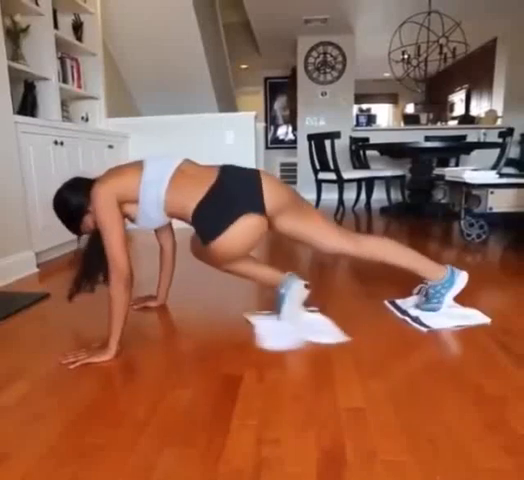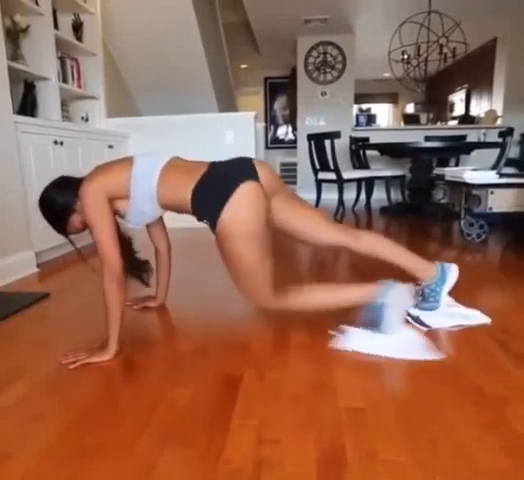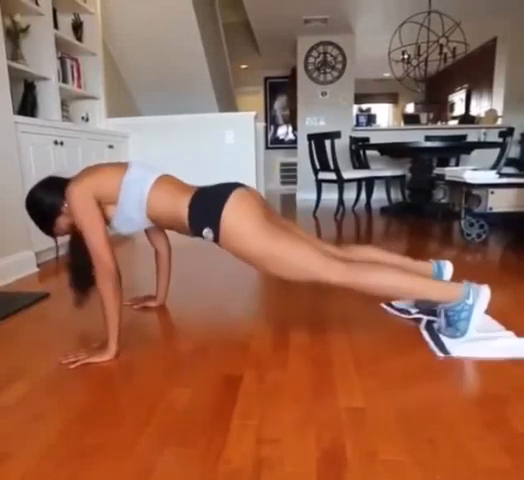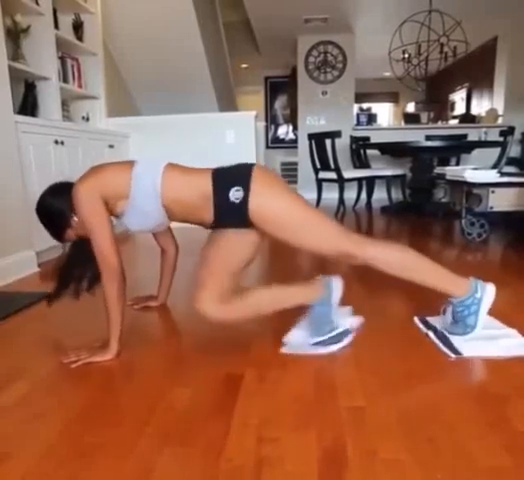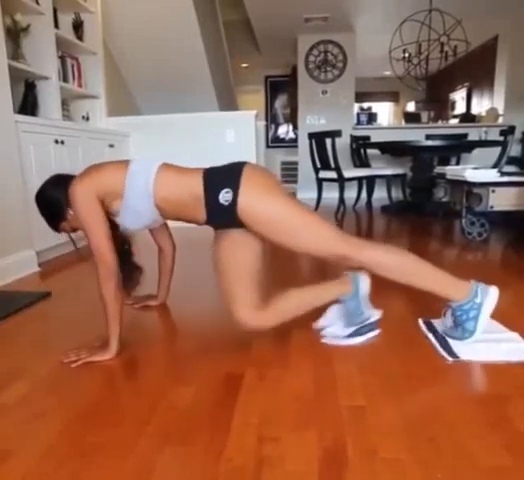
dt=0.3s
person 1, frame 1
left shoulder: (103, 194)
right shoulder: (135, 182)
left elbow: (120, 271)
right elbow: (166, 240)
left wrist: (110, 347)
right wrist: (159, 298)
left hip: (231, 217)
right hip: (253, 182)
left knee: (203, 247)
right knee: (347, 241)
left ankle: (285, 283)
right ankle: (443, 276)
person 1, frame 2
left shoulder: (92, 190)
right shoulder: (124, 182)
left elbow: (112, 269)
right elbow: (161, 241)
left wrist: (109, 347)
right wrist: (158, 297)
left hip: (229, 196)
right hip: (245, 172)
left knee: (269, 300)
right knee: (338, 233)
left ankle: (380, 294)
right ankle: (433, 274)
person 1, frame 3
left shoulder: (80, 192)
right shoulder: (109, 189)
left elbow: (107, 270)
right elbow: (161, 242)
left wrist: (110, 346)
right wrist: (160, 297)
left hip: (226, 215)
right hip: (227, 208)
left knee: (333, 272)
right knee: (330, 254)
left ankle: (460, 295)
right ankle: (428, 269)
person 1, frame 4
left shoulder: (87, 190)
right shoulder: (123, 198)
left elbow: (112, 269)
right elbow: (168, 244)
left wrist: (111, 345)
right wrist: (160, 297)
left hip: (244, 189)
right hip: (234, 212)
left knee: (352, 248)
right knee: (211, 306)
left ankle: (467, 291)
right ankle: (318, 294)
person 1, frame 5
left shoulder: (83, 189)
right shoulder: (114, 191)
left elbow: (107, 267)
right elbow: (165, 241)
left wrist: (111, 344)
right wrist: (161, 296)
left hip: (236, 189)
right hip: (226, 207)
left knee: (347, 248)
right knee: (252, 317)
left ankle: (468, 295)
right ankle: (348, 288)
